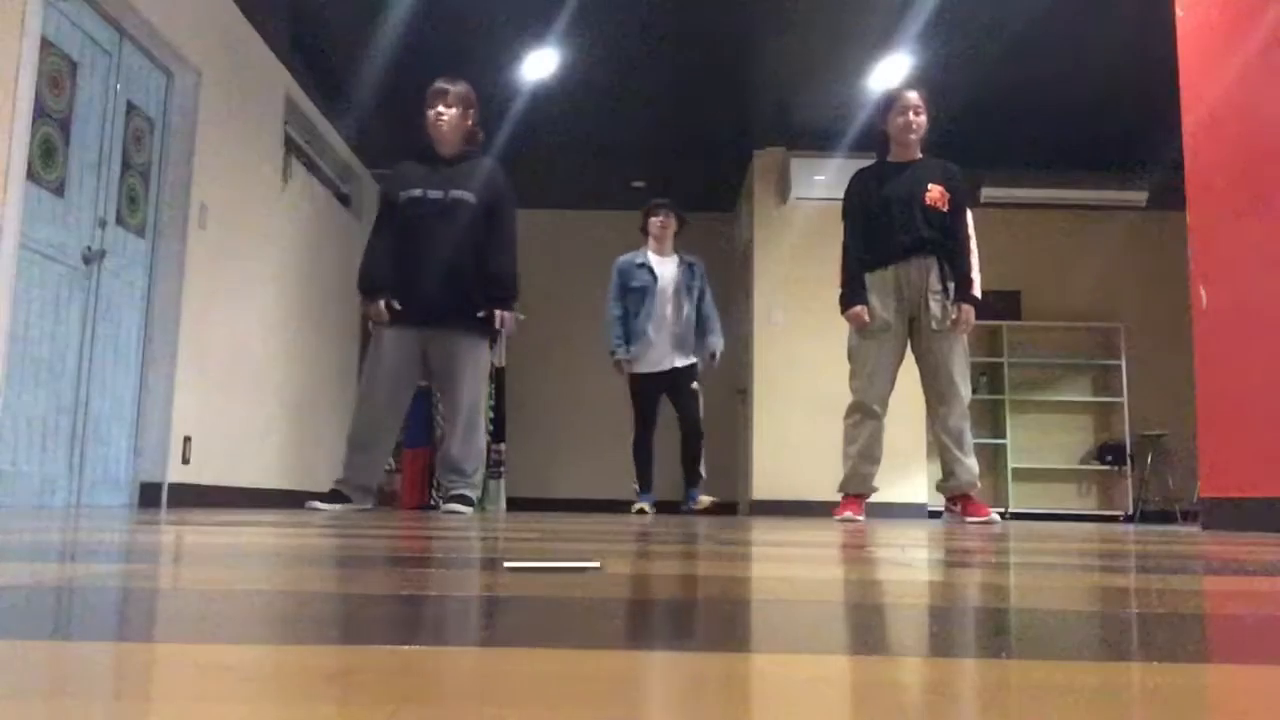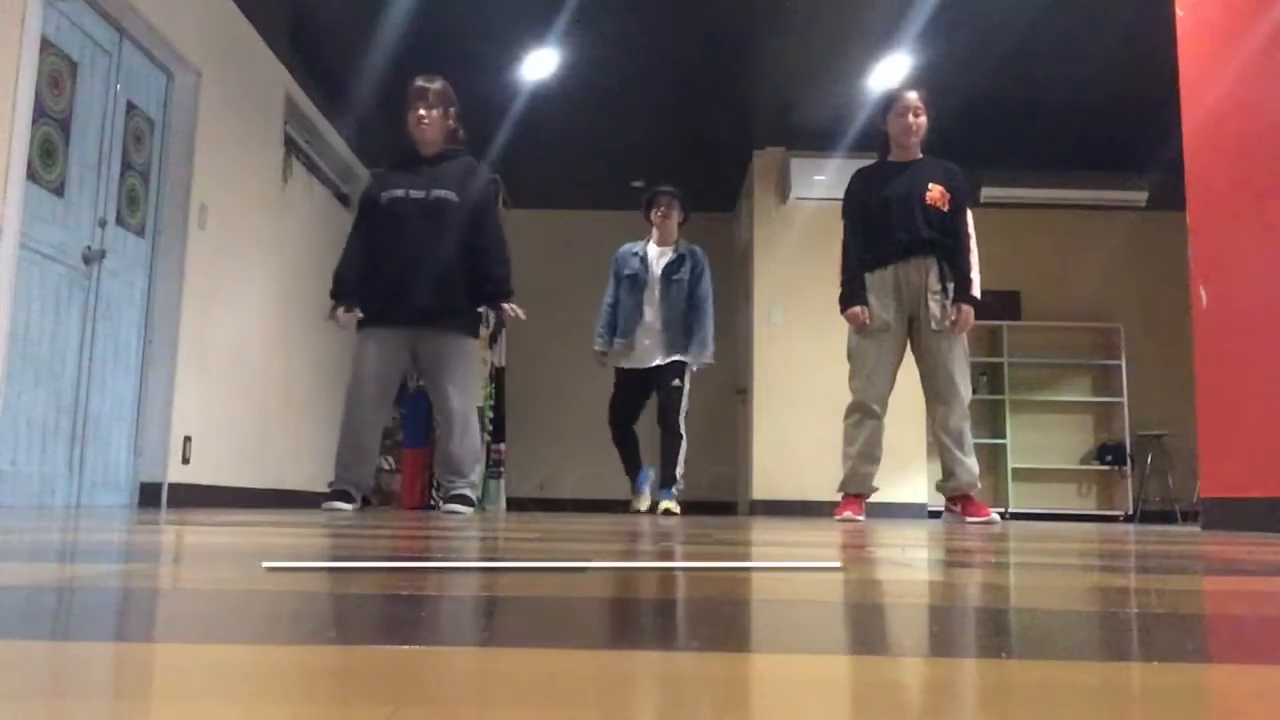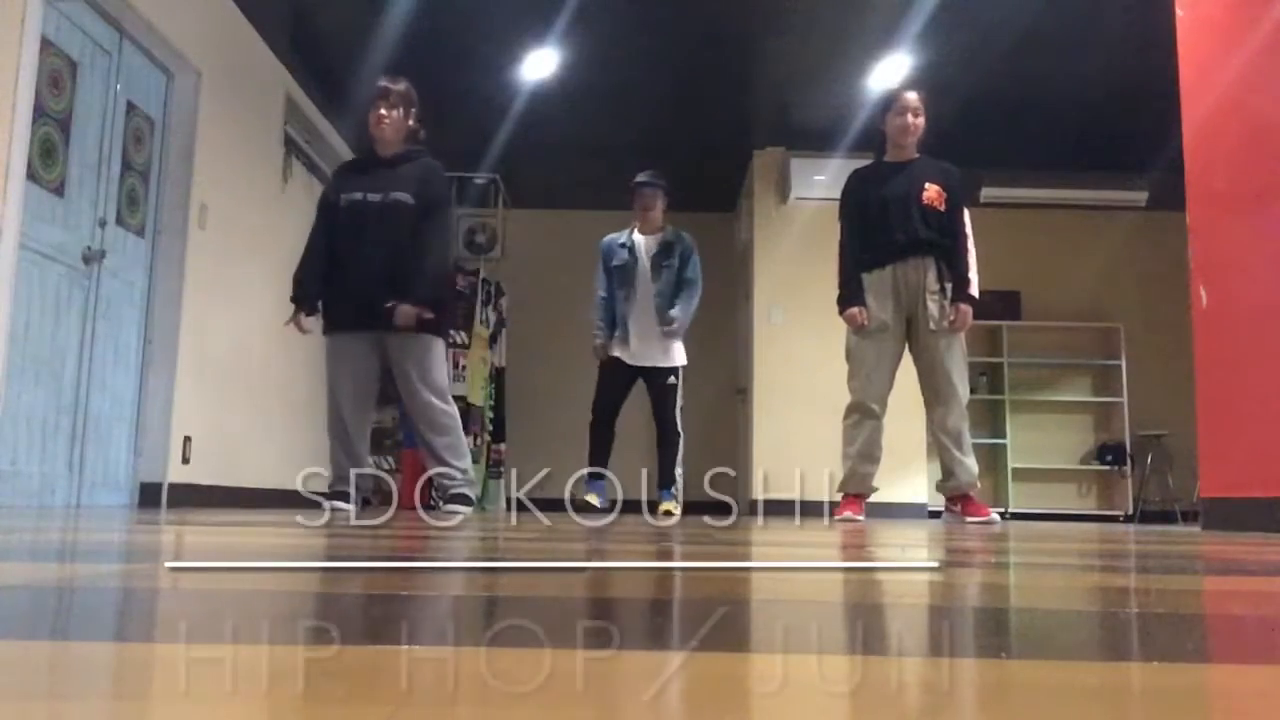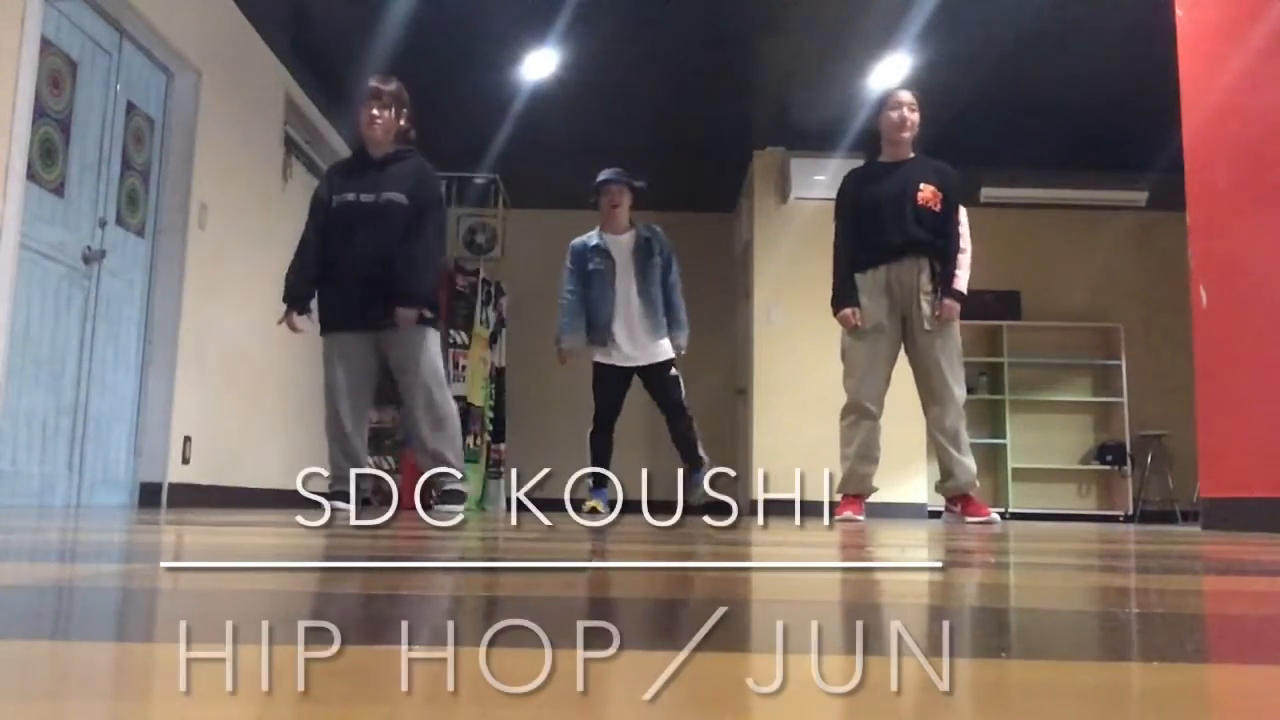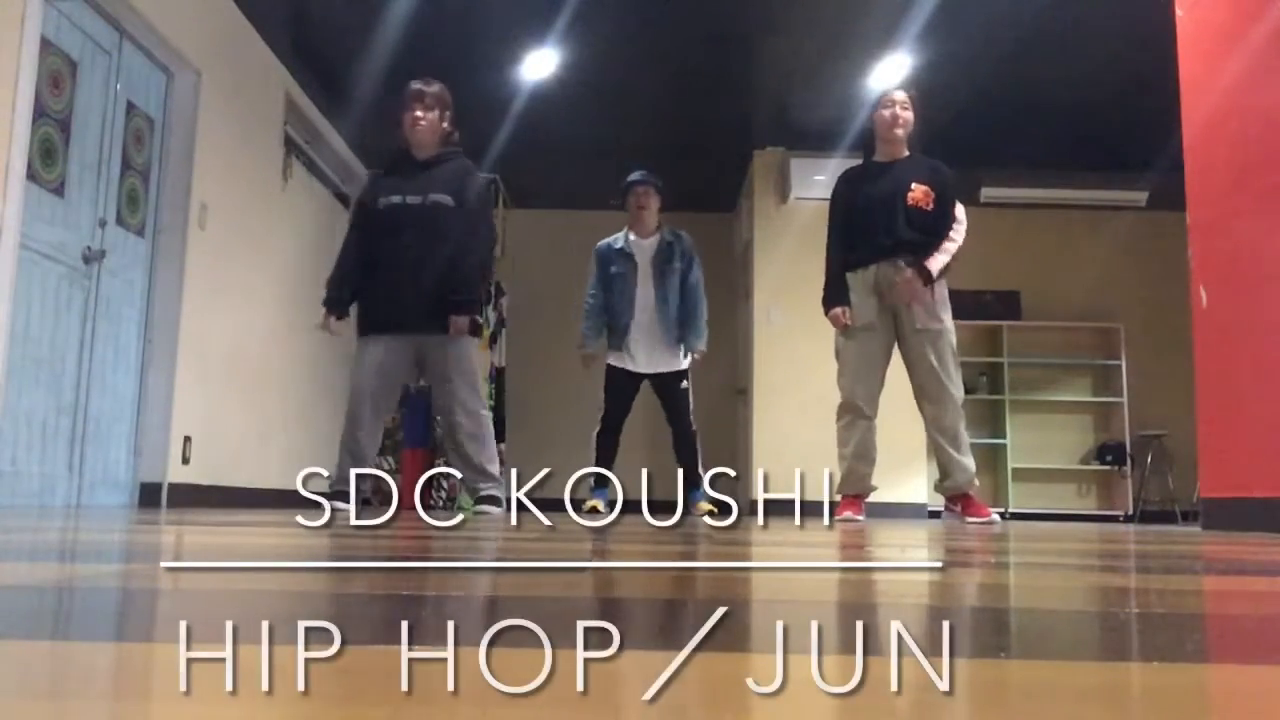
dt=0.4s
person 1, frame 1
left shoulder: (487, 176)
right shoulder: (404, 174)
left elbow: (501, 243)
right elbow: (383, 238)
left wrist: (502, 298)
right wrist: (374, 289)
left hip: (463, 314)
right hip: (401, 311)
left knee: (464, 407)
right knee: (376, 402)
left ankle: (460, 490)
right ankle: (353, 488)
person 1, frame 2
left shoulder: (472, 175)
right shoulder: (386, 177)
left elbow: (487, 240)
right elbow: (361, 240)
left wrist: (498, 294)
right wrist: (344, 292)
left hip: (450, 313)
right hip: (383, 312)
left knee: (456, 407)
right knee: (363, 402)
left ankle: (459, 490)
right ankle: (347, 487)
person 1, frame 3
left shoulder: (428, 174)
right shoulder: (346, 176)
left elbow: (436, 241)
right elbow: (321, 242)
left wrist: (416, 296)
right wrist: (306, 297)
left hip: (412, 312)
right hip: (349, 313)
left knee: (431, 402)
right knee: (346, 406)
left ankle: (457, 488)
right ankle: (347, 489)
person 1, frame 4
left shoulder: (419, 174)
right shoulder: (337, 177)
left elbow: (430, 243)
right elbow: (313, 241)
left wrist: (415, 296)
right wrist: (297, 296)
left hip: (408, 310)
right hip: (346, 312)
left knee: (429, 398)
right knee: (344, 405)
left ankle: (449, 484)
right ankle: (346, 489)
person 1, frame 5
left shoulder: (464, 176)
right shoulder: (383, 181)
left elbow: (478, 245)
right elbow: (357, 246)
left wrist: (466, 304)
right wrist: (337, 301)
left hip: (445, 317)
right hip: (385, 317)
left knee: (466, 409)
right knee: (363, 404)
left ankle: (488, 491)
right ankle: (346, 488)
person 2, frame 1
left shoulder: (947, 176)
right shoulder: (865, 181)
left elbow: (962, 240)
right elbow: (853, 244)
left wrist: (967, 295)
right wrist: (852, 297)
left hip: (938, 286)
right hip: (880, 287)
left knee: (951, 396)
right knee: (868, 395)
left ankle: (961, 493)
right ankle: (854, 493)
person 2, frame 2
left shoulder: (947, 176)
right shoulder: (865, 181)
left elbow: (962, 240)
right elbow: (853, 244)
left wrist: (966, 295)
right wrist: (852, 297)
left hip: (937, 286)
right hip: (881, 286)
left knee: (951, 395)
right knee: (868, 395)
left ankle: (960, 493)
right ankle: (854, 493)
person 2, frame 3
left shoulder: (945, 176)
right shoulder: (861, 181)
left elbow: (960, 239)
right elbow: (849, 244)
left wrist: (965, 294)
right wrist: (849, 297)
left hip: (935, 285)
right hip: (878, 287)
left knee: (949, 395)
right knee: (867, 395)
left ankle: (960, 493)
right ankle: (854, 493)
person 2, frame 4
left shoulder: (940, 175)
right shoulder: (857, 181)
left elbow: (957, 238)
right elbow: (844, 245)
left wrist: (954, 290)
right wrist: (843, 298)
left hip: (929, 285)
right hip: (872, 285)
left knee: (945, 394)
right knee: (863, 394)
left ankle: (960, 493)
right ankle: (854, 493)
person 2, frame 5
left shoulder: (934, 173)
right shoulder: (851, 181)
left elbow: (956, 230)
right elbow: (836, 244)
left wrist: (926, 271)
right wrist: (834, 297)
left hip: (922, 286)
right hip: (863, 286)
left knee: (942, 393)
right knee: (857, 395)
left ankle: (959, 492)
right ankle: (853, 493)
person 3, frame 1
left shoulder: (693, 267)
right shoulder: (627, 265)
left elbow: (706, 308)
right elbow: (616, 311)
left wrist: (714, 340)
right wrist: (619, 350)
left hip: (683, 359)
right hip: (642, 362)
left knee: (692, 423)
right knee: (643, 429)
left ankle: (693, 491)
right ankle: (644, 495)
person 3, frame 2
left shoulder: (693, 258)
right shoulder: (627, 255)
left elbow: (702, 305)
right elbow: (612, 301)
left wrist: (701, 350)
right wrist: (602, 341)
left hip: (673, 355)
right hip: (632, 356)
left knee: (672, 422)
right knee: (619, 420)
left ankle: (668, 492)
right ankle: (639, 479)
person 3, frame 3
left shoulder: (682, 244)
right shoulder: (612, 245)
left elbow: (691, 287)
right elbow: (604, 294)
left wrist: (680, 316)
right wrist: (601, 335)
left hip: (665, 350)
right hip: (621, 349)
left knee: (668, 422)
right knee: (602, 414)
left ankle: (669, 492)
right ankle: (595, 485)
person 3, frame 4
left shoulder: (655, 240)
right shoulder: (582, 248)
left elbow: (672, 287)
right elbow: (572, 296)
left wrist: (678, 332)
right wrist: (565, 337)
left hip: (655, 347)
right hip: (609, 351)
left knee: (677, 411)
right knee: (603, 420)
left ankle: (697, 475)
right ankle: (599, 492)
person 3, frame 5
left shoulder: (680, 245)
right shoulder: (608, 250)
left elbow: (694, 295)
right elbow: (596, 299)
left wrist: (697, 340)
right wrist: (588, 341)
left hip: (671, 355)
right hip: (623, 355)
left knee: (683, 424)
right knee: (611, 423)
left ankle: (696, 494)
right ankle: (599, 492)
